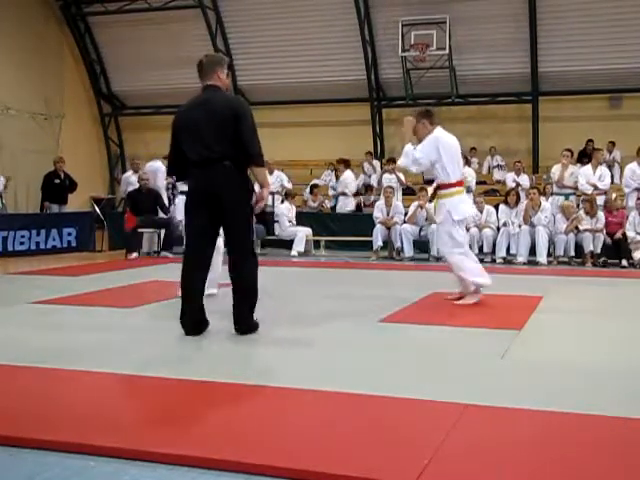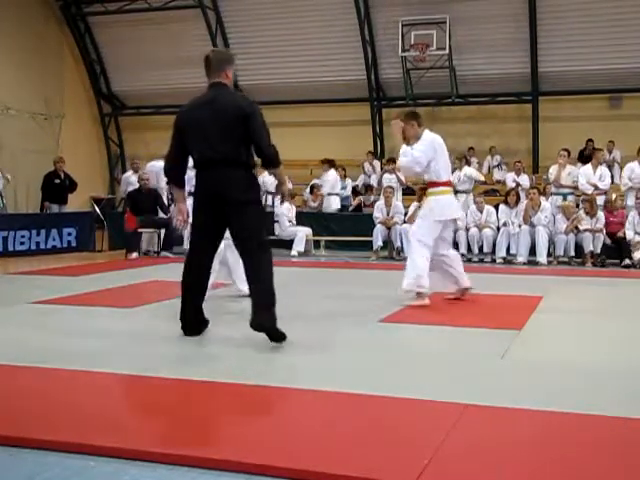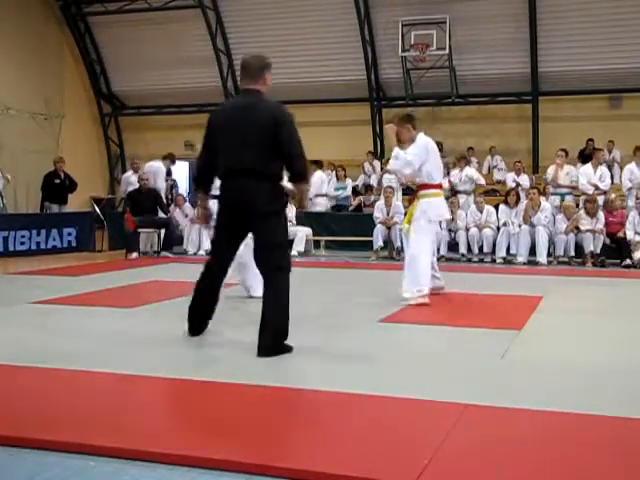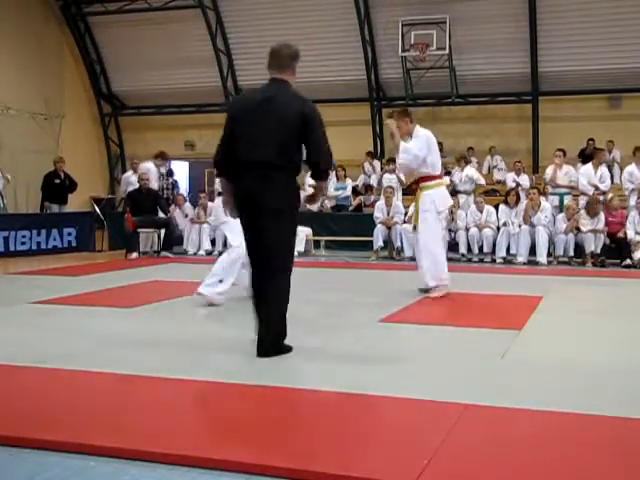
dt=0.3s
person 1, frame 1
left shoulder: (183, 113)
right shoulder: (235, 105)
left elbow: (175, 163)
right elbow: (252, 151)
right wrist: (264, 185)
left hip: (199, 185)
right hip: (232, 182)
left knee: (196, 252)
right knee: (241, 252)
left ankle: (192, 320)
right ankle: (244, 320)
person 1, frame 2
left shoulder: (188, 111)
right shoulder: (244, 105)
left elbow: (175, 161)
right elbow: (266, 150)
left wrist: (179, 201)
right wrist: (282, 180)
left hip: (206, 187)
right hip: (239, 185)
left knee: (199, 256)
right knee: (257, 254)
left ankle: (192, 321)
right ankle: (264, 318)
person 1, frame 3
left shoulder: (219, 115)
right shoulder: (277, 113)
left elbow: (205, 165)
right elbow: (296, 161)
left wrist: (202, 203)
right wrist: (301, 192)
left hip: (230, 195)
right hip: (265, 196)
left knee: (218, 260)
right knee: (276, 268)
left ankle: (197, 321)
right ankle: (271, 340)
person 1, frame 4
left shoulder: (241, 103)
right shoulder: (302, 106)
left elbow: (224, 154)
right elbow: (320, 157)
left wrist: (228, 190)
right wrist: (320, 189)
left hip: (245, 186)
right hip: (279, 189)
left knee: (259, 261)
right knee: (278, 265)
left ankle: (269, 328)
right ankle: (269, 340)
person 2, frame 1
left shoulder: (435, 139)
right shoulder: (447, 138)
left elbow: (414, 163)
right elbow: (431, 167)
left wrist: (408, 136)
left hip: (451, 203)
right hip: (457, 199)
left knee: (454, 248)
right knee: (454, 246)
left ankle: (477, 285)
right ankle: (467, 289)
person 2, frame 2
left shoulder: (429, 140)
right shoulder: (429, 140)
left elbow: (411, 164)
right elbow: (416, 169)
left wrist: (399, 138)
right wrist: (408, 143)
left hip: (437, 200)
right hip: (444, 199)
left knee: (418, 243)
right knee: (442, 247)
left ankle: (421, 293)
right ankle: (461, 284)
person 2, frame 3
left shoulder: (422, 143)
right shoulder: (421, 143)
left elbow: (402, 166)
right elbow: (409, 171)
left wrist: (393, 141)
right wrist: (400, 146)
left hip: (429, 202)
right hip: (430, 201)
left knee: (418, 247)
right knee: (425, 245)
left ankle: (419, 293)
right ankle: (434, 282)
person 2, frame 4
left shoulder: (423, 136)
right shoulder: (414, 138)
left elbow: (407, 160)
right elbow: (406, 167)
left wrist: (396, 135)
right wrist: (398, 138)
left hip: (432, 194)
right hip: (427, 194)
left knee: (430, 240)
right knee: (425, 239)
left ankle: (440, 283)
right ankle: (434, 280)
